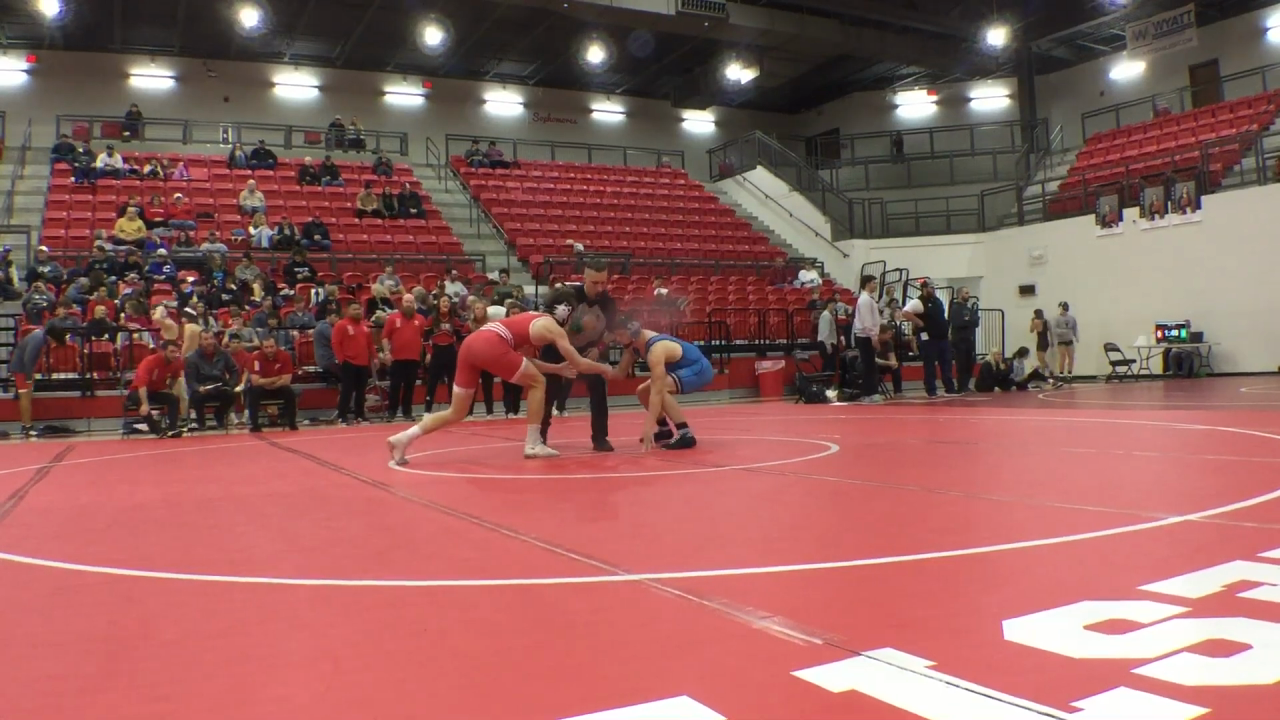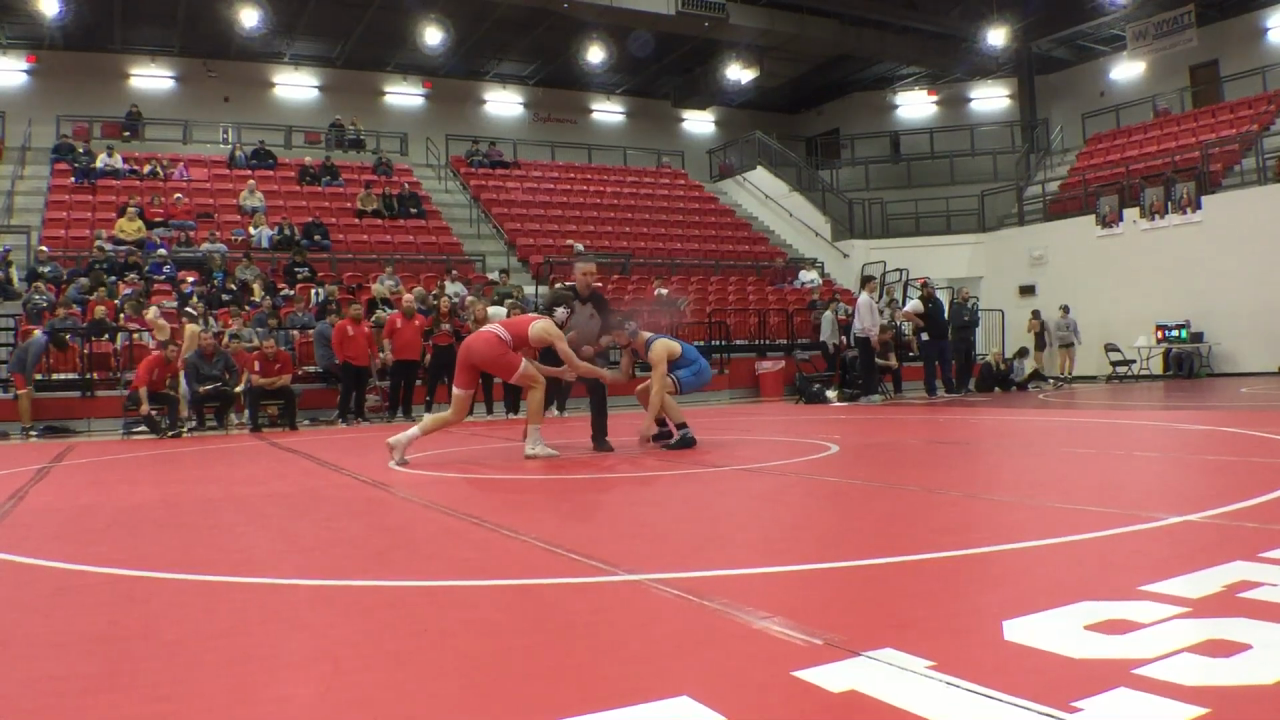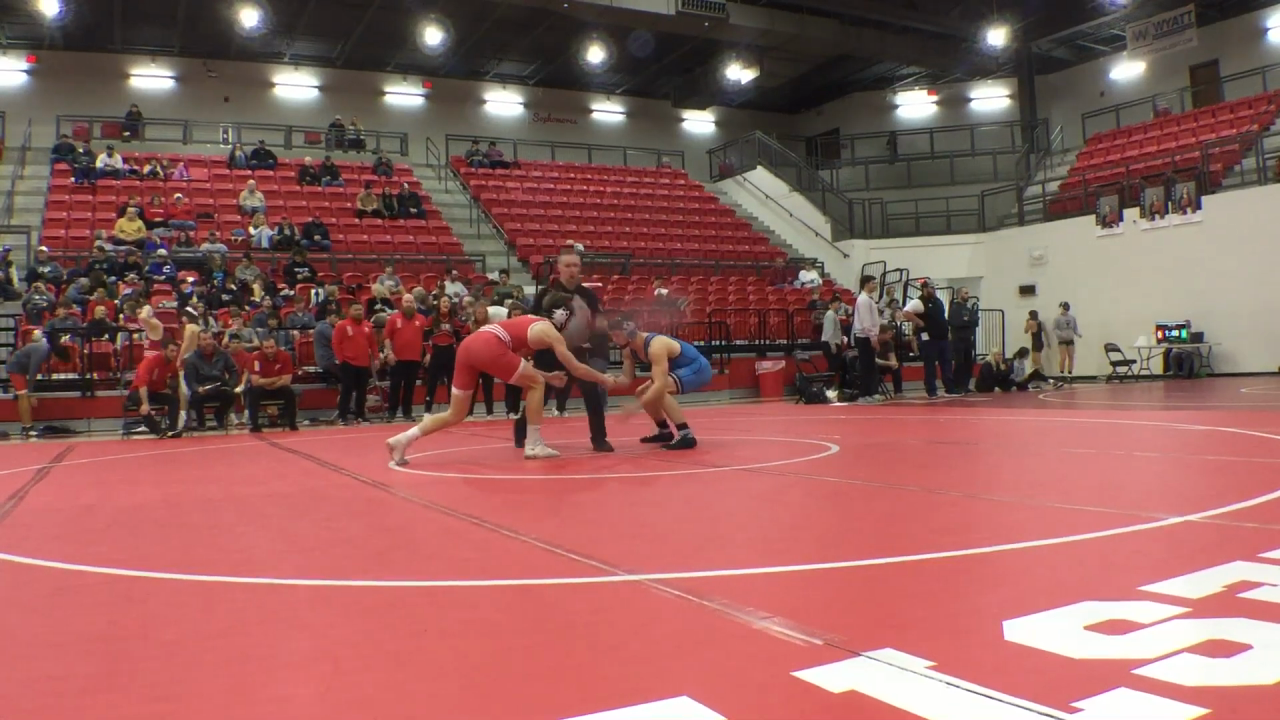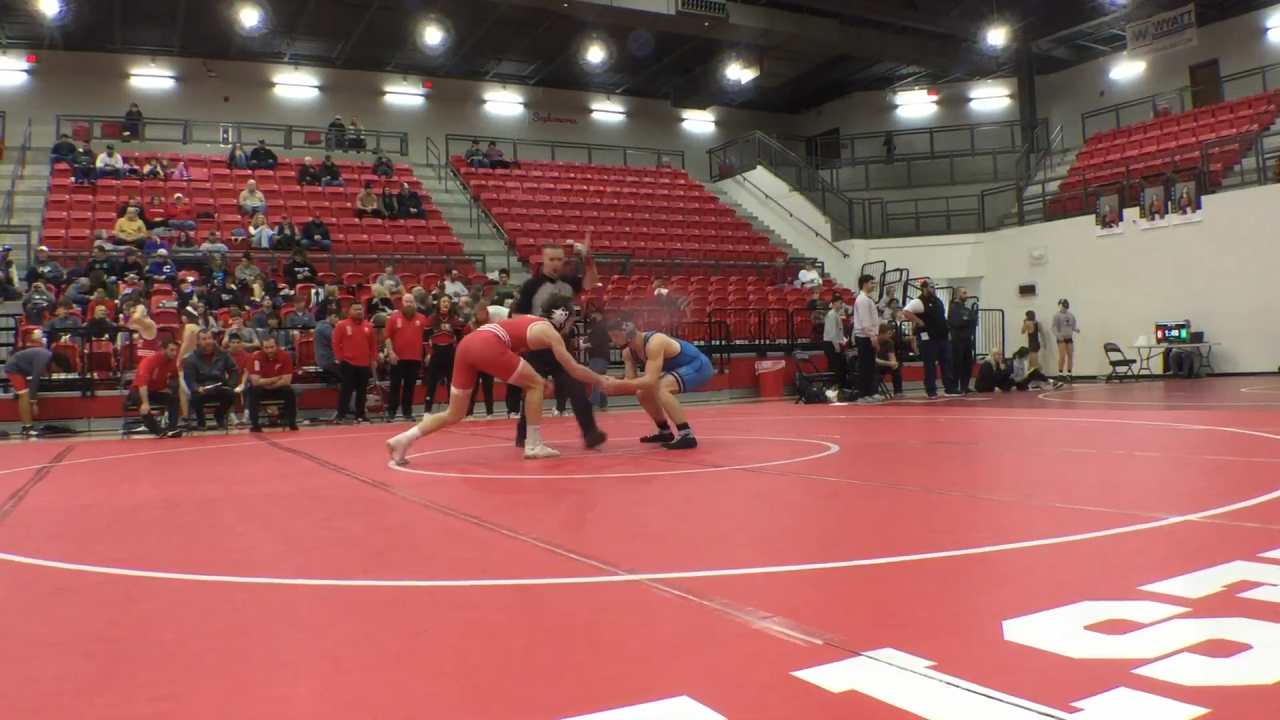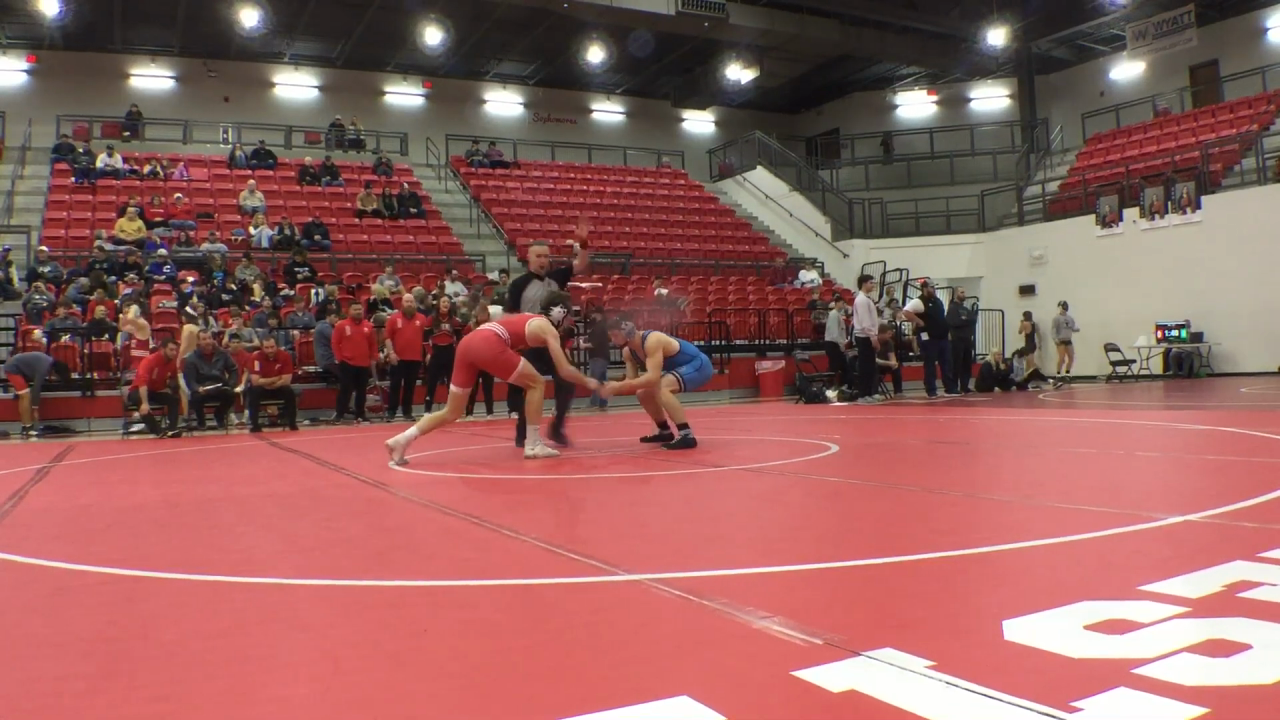
dt=0.1s
person 1, frame 1
left shoulder: (533, 318)
right shoulder: (553, 327)
left elbow: (522, 359)
right elbow: (579, 363)
left wrist: (556, 368)
right wrist: (604, 369)
left hip: (471, 344)
right hip: (490, 346)
left knee: (455, 413)
right knee: (537, 383)
left ankle: (402, 439)
right ankle: (534, 444)
person 1, frame 2
left shoulder: (532, 320)
right shoulder: (553, 330)
left elbow: (522, 362)
right elbow: (578, 366)
left wrist: (557, 372)
right wrist: (602, 373)
left hip: (470, 344)
right hip: (489, 346)
left knee: (455, 415)
right knee: (537, 384)
left ankle: (402, 440)
right ankle: (533, 445)
person 1, frame 3
left shoulder: (530, 321)
right shoulder: (551, 332)
left elbow: (518, 359)
right elbow: (577, 368)
left wrist: (548, 376)
right wrist: (604, 379)
left hip: (468, 345)
right hip: (488, 346)
left knee: (455, 415)
right knee: (536, 384)
left ankle: (402, 440)
right ankle: (534, 445)
person 1, frame 4
left shoulder: (530, 321)
right shoulder: (550, 332)
left elbow: (514, 358)
right elbow: (574, 370)
left wrist: (531, 373)
right wrist: (602, 380)
left hip: (467, 343)
right hip: (487, 346)
left knee: (453, 415)
right knee: (535, 384)
left ankle: (402, 440)
right ankle: (533, 445)
person 1, frame 5
left shoulder: (528, 318)
right shoulder: (549, 329)
right elbow: (565, 370)
right wrist: (588, 383)
left hip: (469, 344)
right hip: (488, 346)
left knee: (451, 411)
right knee: (535, 384)
left ankle: (401, 441)
right ankle: (533, 445)
person 2, frame 1
left shoulder: (607, 302)
left elbow: (612, 329)
left wrist: (599, 348)
right wrist: (580, 326)
left hip: (588, 350)
right hip: (558, 349)
left knee: (598, 387)
right knee: (549, 390)
left ankle: (600, 438)
right ankle: (539, 434)
person 2, frame 2
left shoulder: (600, 301)
left wrist: (594, 348)
left hip: (585, 352)
right hip: (555, 353)
left knee: (598, 389)
right knee: (546, 394)
left ankle: (600, 438)
person 2, frame 3
left shoulder: (586, 295)
right shoulder: (547, 293)
left elbow: (599, 320)
left wrist: (600, 324)
left hip: (578, 352)
right hip: (548, 353)
left knee: (593, 393)
left ankle: (599, 438)
right ankle: (521, 432)
person 2, frame 4
left shoulder: (569, 281)
right shoulder: (532, 285)
left elbow: (590, 283)
right elbow: (517, 315)
left wrist: (587, 258)
right hip: (538, 347)
left knee: (576, 388)
left ankle: (590, 432)
right ankle: (523, 434)
person 2, frame 5
left shoulder: (556, 277)
right shoulder: (519, 284)
left elbow: (580, 266)
right elbow: (508, 315)
left wrist: (582, 242)
right hip: (529, 344)
left knee: (566, 386)
left ankle: (557, 427)
right ankle: (523, 433)
